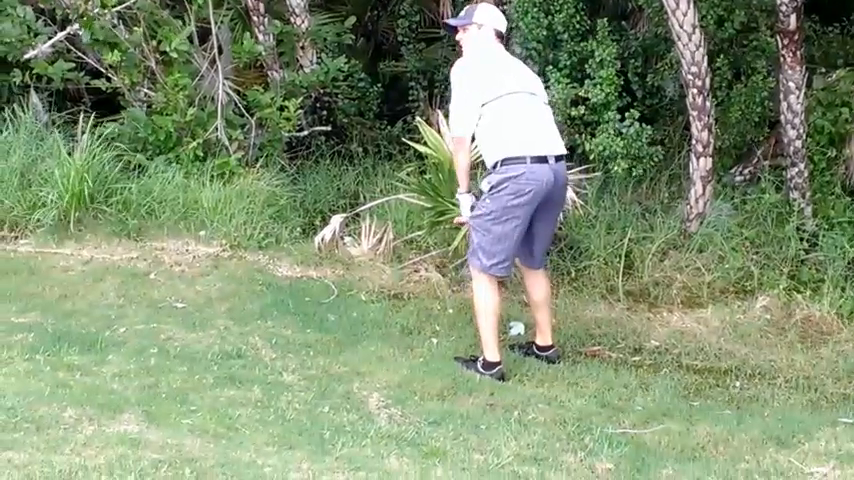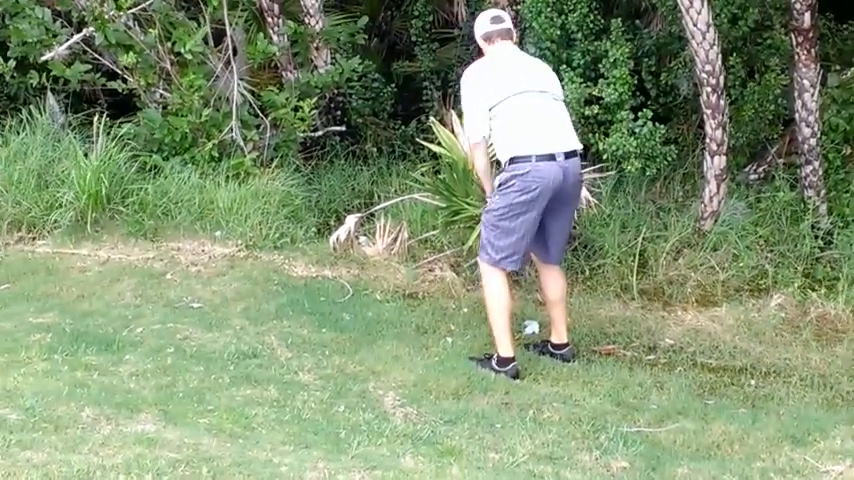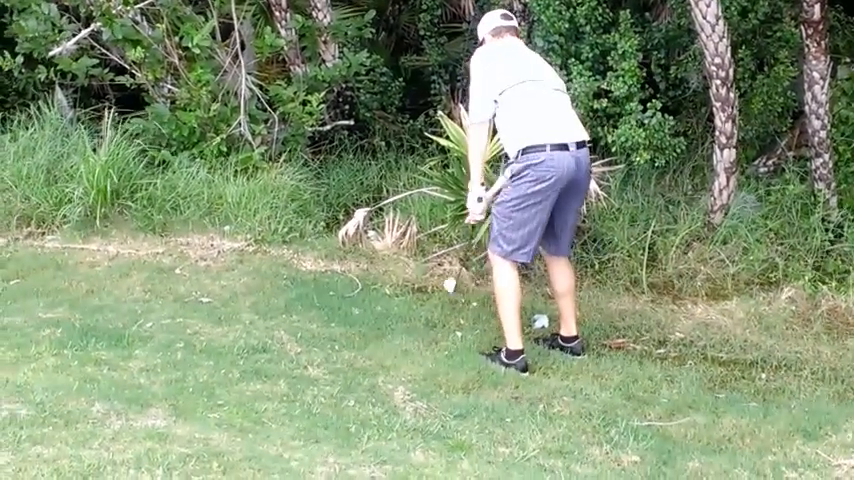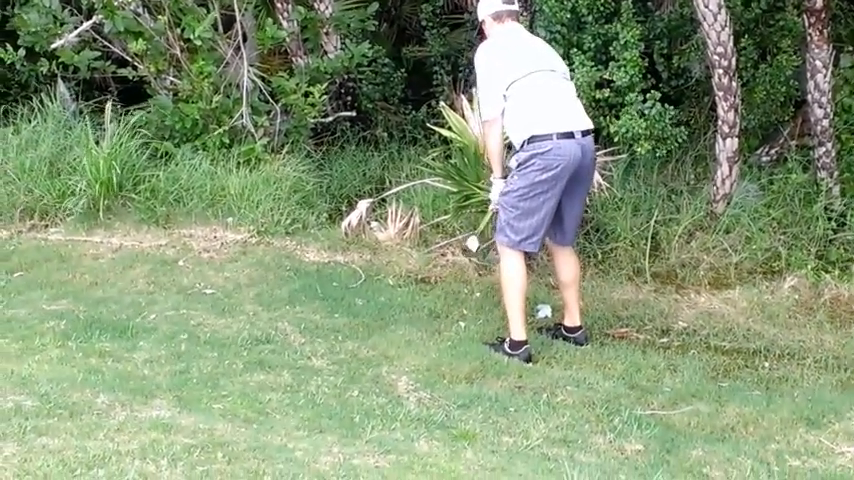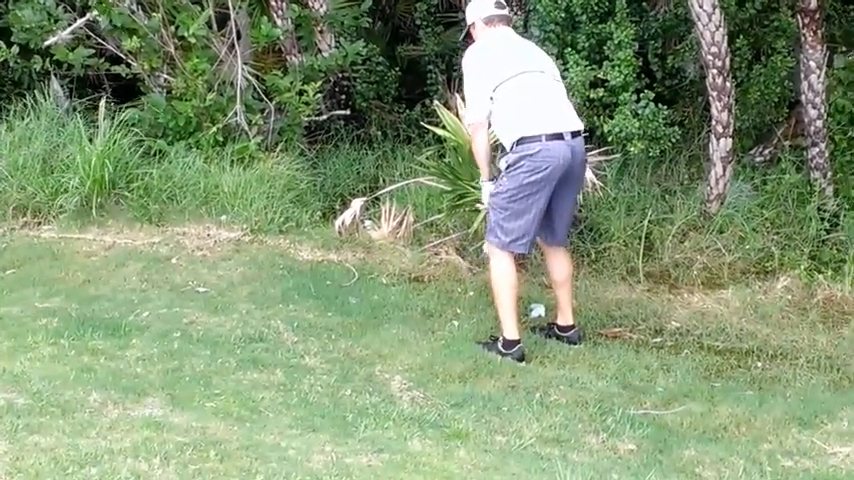
dt=1s
person 1, frame 1
left shoulder: (468, 66)
right shoulder: (521, 68)
left elbow: (460, 137)
left wrist: (464, 192)
left hip: (517, 170)
right hip: (556, 167)
left knee: (482, 267)
right knee: (532, 262)
left ankle: (490, 362)
right ankle: (544, 344)
person 1, frame 2
left shoulder: (477, 71)
right shoulder: (541, 67)
left elbow: (477, 143)
left wrist: (491, 194)
left hip: (527, 169)
right hip: (569, 165)
left knee: (492, 263)
right knee: (548, 258)
left ankle: (504, 358)
right ankle: (560, 342)
person 1, frame 3
left shoulder: (485, 56)
right shoulder: (542, 64)
left elbow: (478, 125)
left wrist: (476, 186)
right wrist: (500, 188)
left hip: (540, 159)
right hip: (578, 155)
left knee: (502, 255)
right knee: (557, 251)
left ankle: (513, 352)
right ankle: (569, 336)
person 1, frame 4
left shoulder: (489, 49)
right shoulder: (541, 45)
left elbow: (492, 121)
left wrist: (498, 177)
left hip: (545, 147)
right hip: (583, 142)
left knee: (510, 245)
right knee: (562, 241)
left ankle: (517, 342)
right ankle: (572, 325)
person 1, frame 5
left shoulder: (478, 52)
right shoulder: (533, 49)
left elbow: (478, 124)
left wrist: (486, 180)
left hip: (535, 148)
right hip: (573, 143)
left knee: (500, 246)
right knee: (554, 241)
left ankle: (510, 342)
right ankle: (566, 325)
